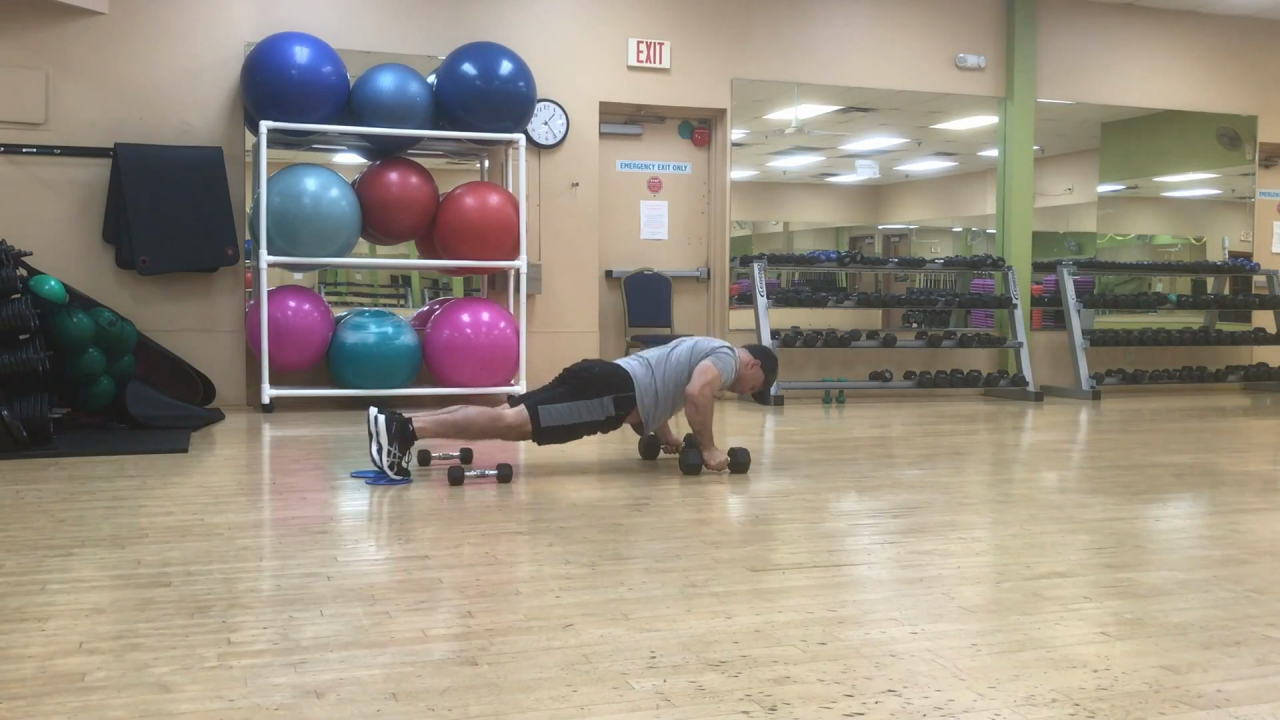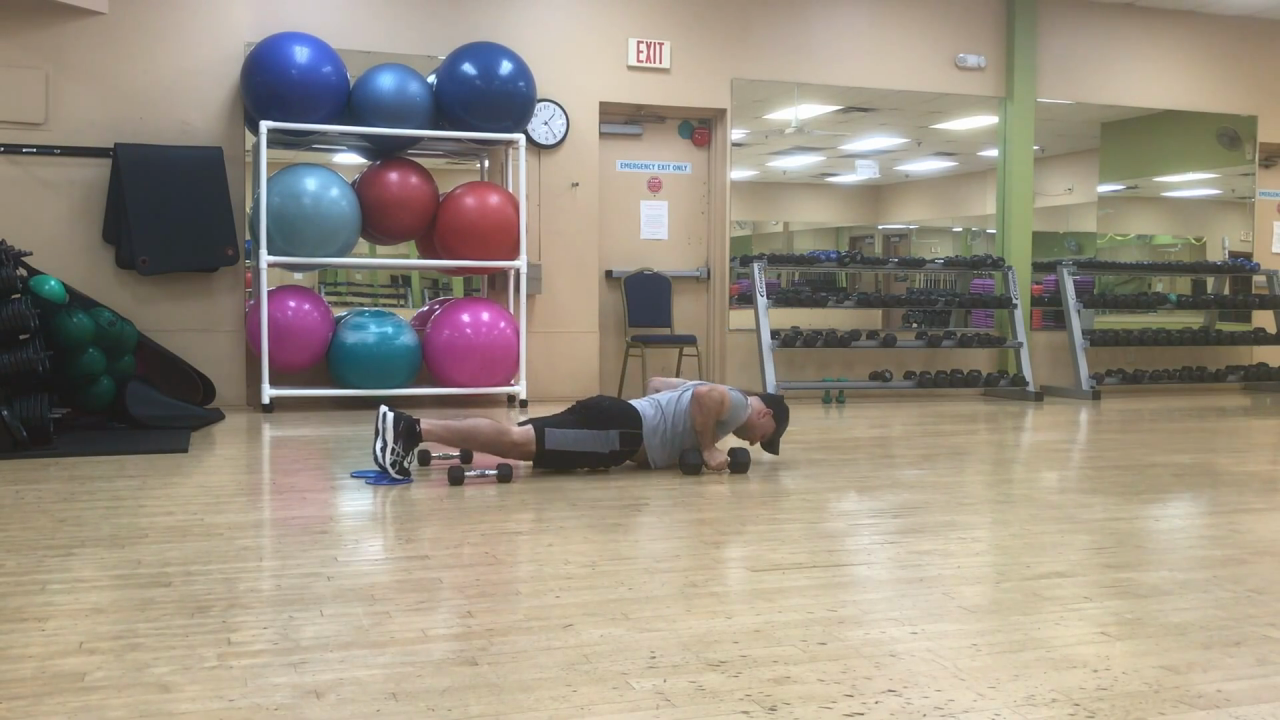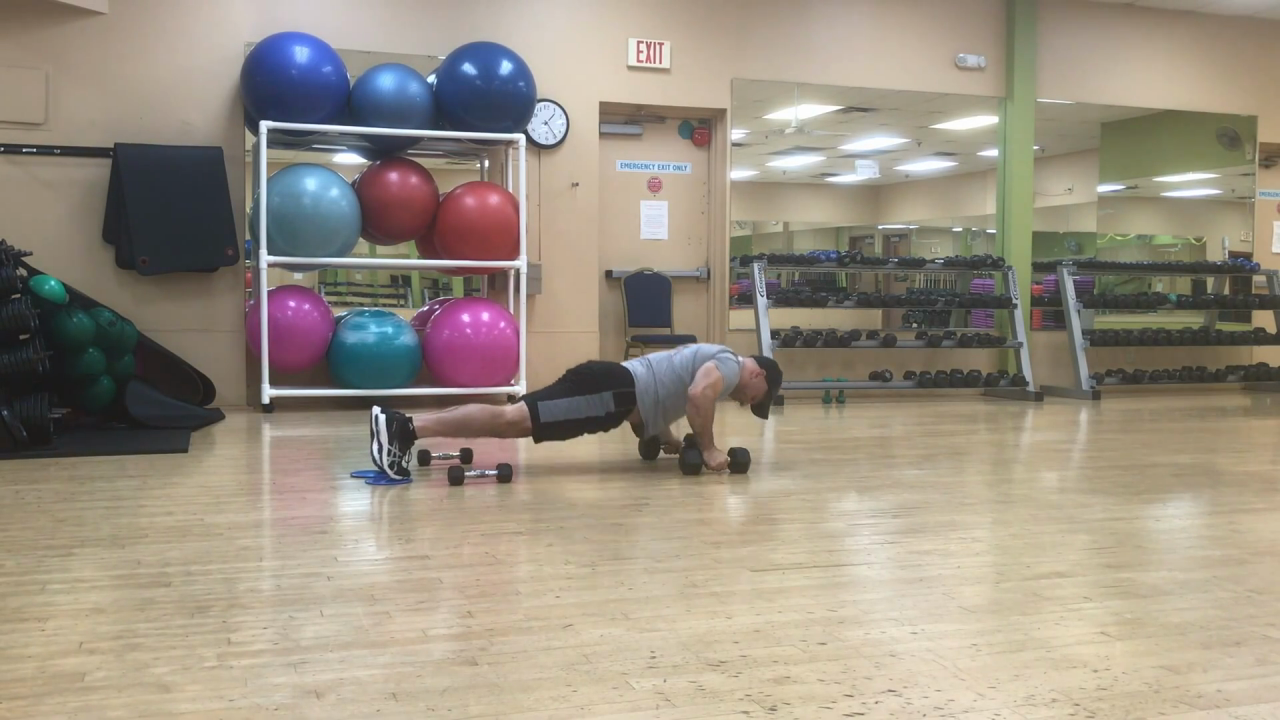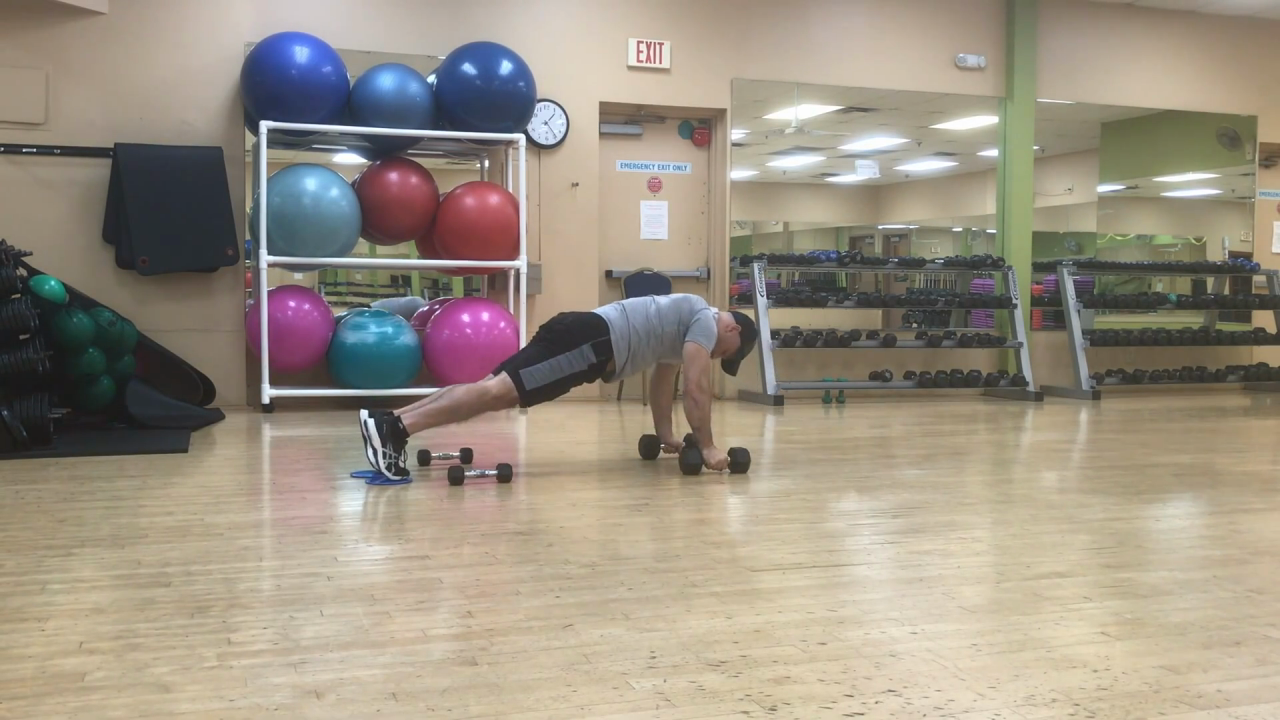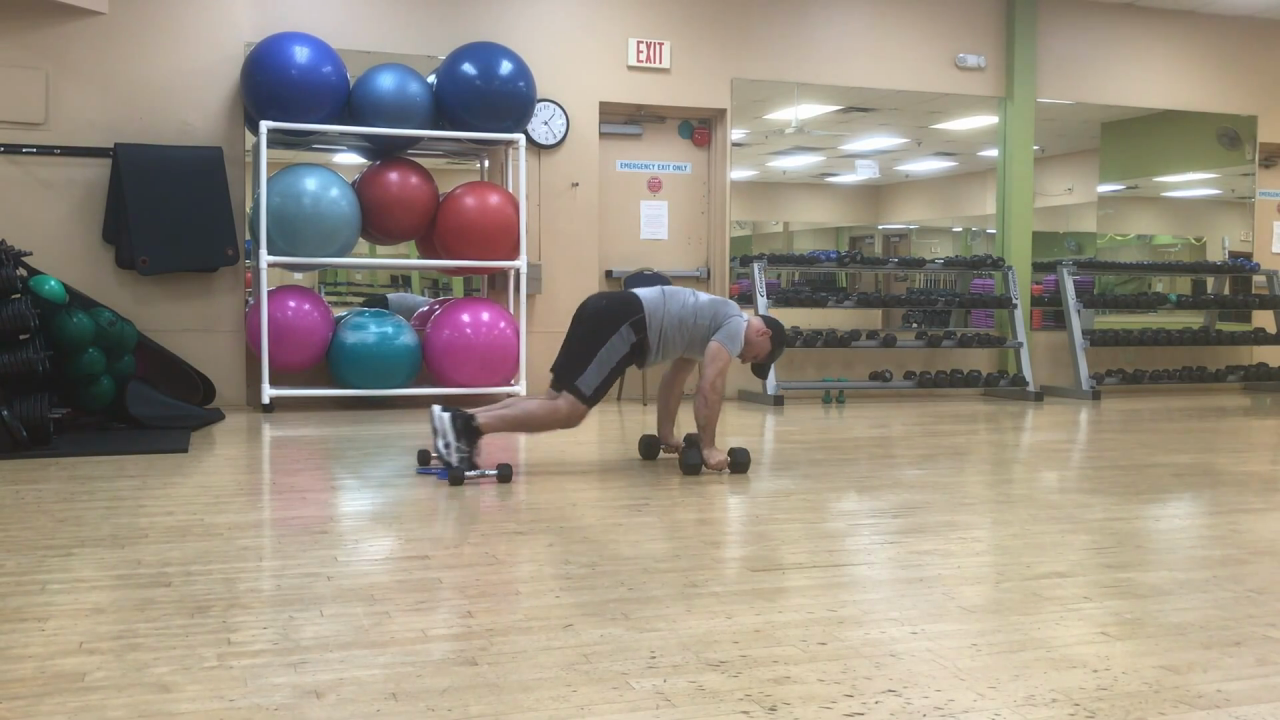
dt=0.5s
person 1, frame 1
left shoulder: (706, 351)
right shoulder: (726, 357)
right elbow: (695, 394)
left wrist: (666, 436)
right wrist: (708, 449)
left hip: (606, 379)
right hip: (614, 392)
left knee: (505, 412)
right knee: (512, 423)
left ankle: (400, 422)
right ankle: (406, 429)
person 1, frame 2
left shoulder: (721, 397)
right shoulder: (739, 407)
left elbow: (656, 382)
right elbow: (704, 395)
left wrist: (673, 435)
right wrist: (706, 449)
left hip: (617, 420)
right hip: (622, 431)
left knee: (514, 436)
right knee: (517, 441)
left ankle: (408, 425)
right ankle: (412, 429)
person 1, frame 3
left shoulder: (712, 360)
right shoulder: (730, 365)
right elbow: (698, 394)
left wrist: (665, 435)
right wrist: (707, 448)
left hip: (614, 385)
right hip: (617, 393)
left knee: (511, 416)
right knee: (513, 419)
left ankle: (402, 423)
right ankle: (408, 427)
person 1, frame 4
left shoulder: (686, 324)
right shoulder: (706, 322)
left elbow: (662, 376)
right elbow: (695, 388)
left wrist: (666, 435)
right wrist: (706, 446)
left hip: (588, 337)
right hip: (593, 342)
left knee: (495, 389)
right knee: (498, 391)
left ankle: (390, 421)
right ankle: (396, 428)
person 1, frame 5
left shoulder: (712, 324)
right shoulder: (735, 326)
left elbow: (673, 380)
right elbow: (709, 387)
left wrist: (666, 436)
right wrist: (708, 447)
left hip: (611, 315)
right hip: (625, 320)
left knee: (558, 399)
right knee: (567, 410)
left ankle: (463, 420)
right ankle: (467, 424)
